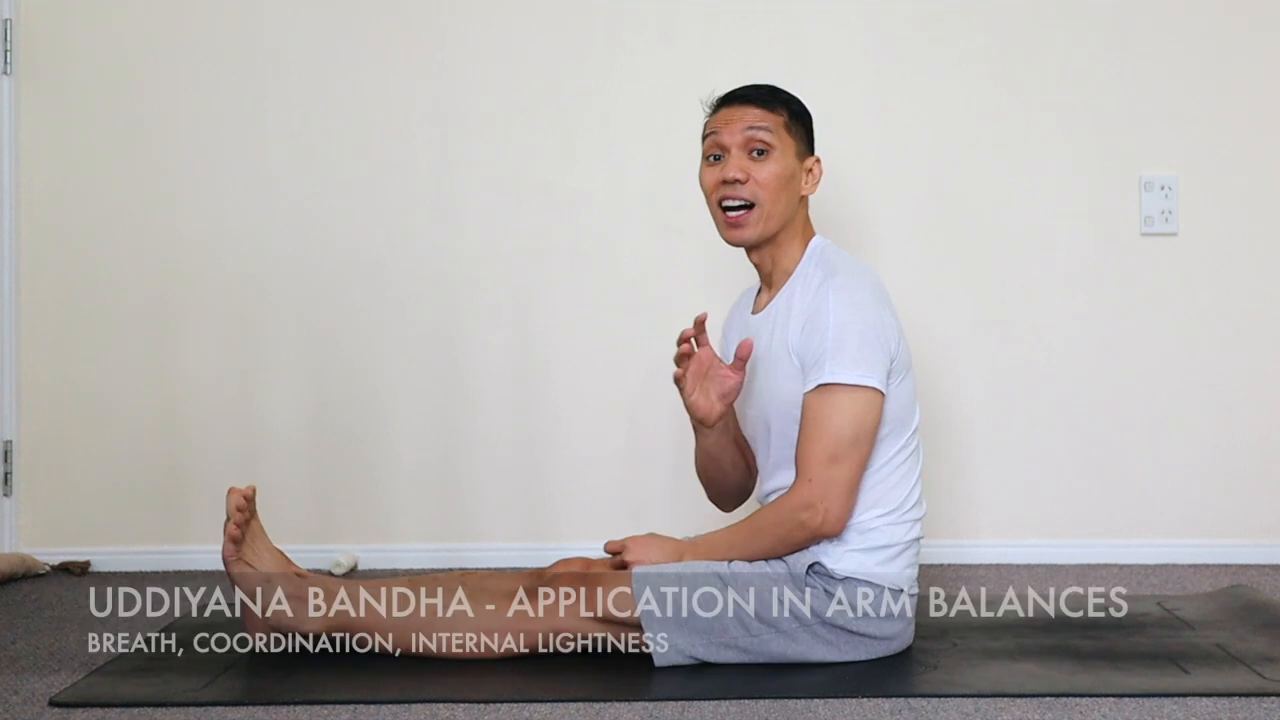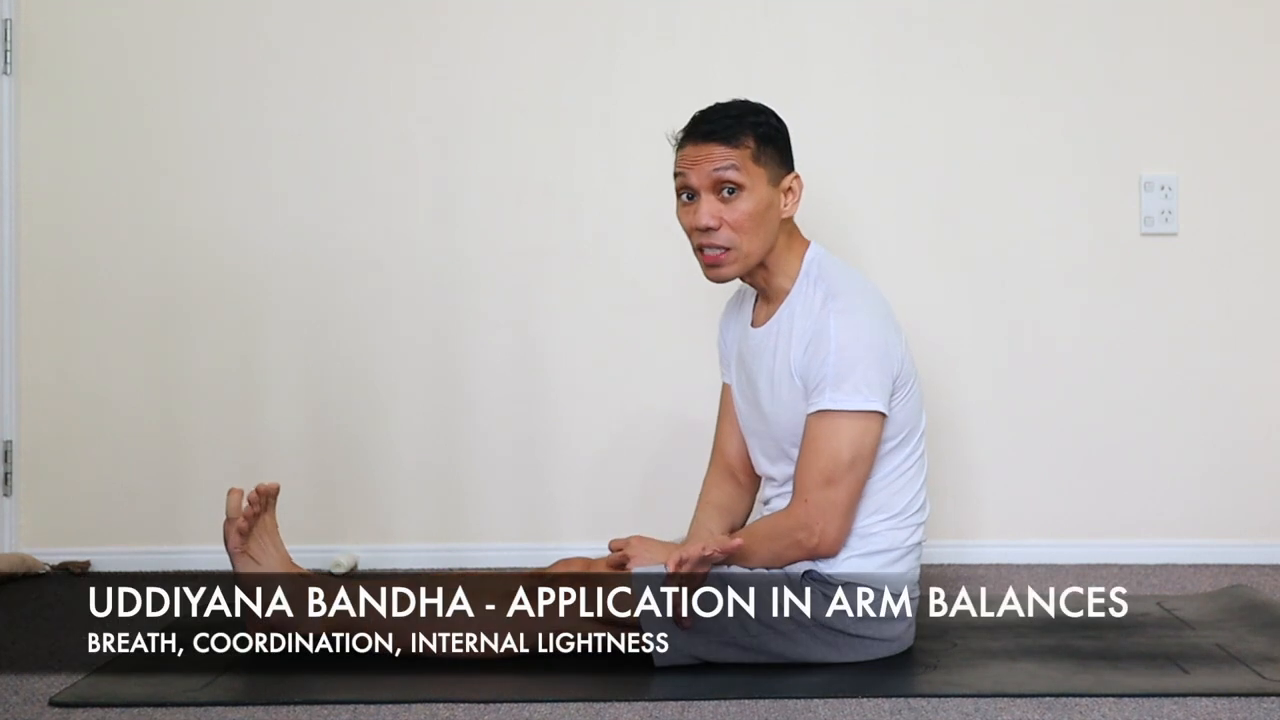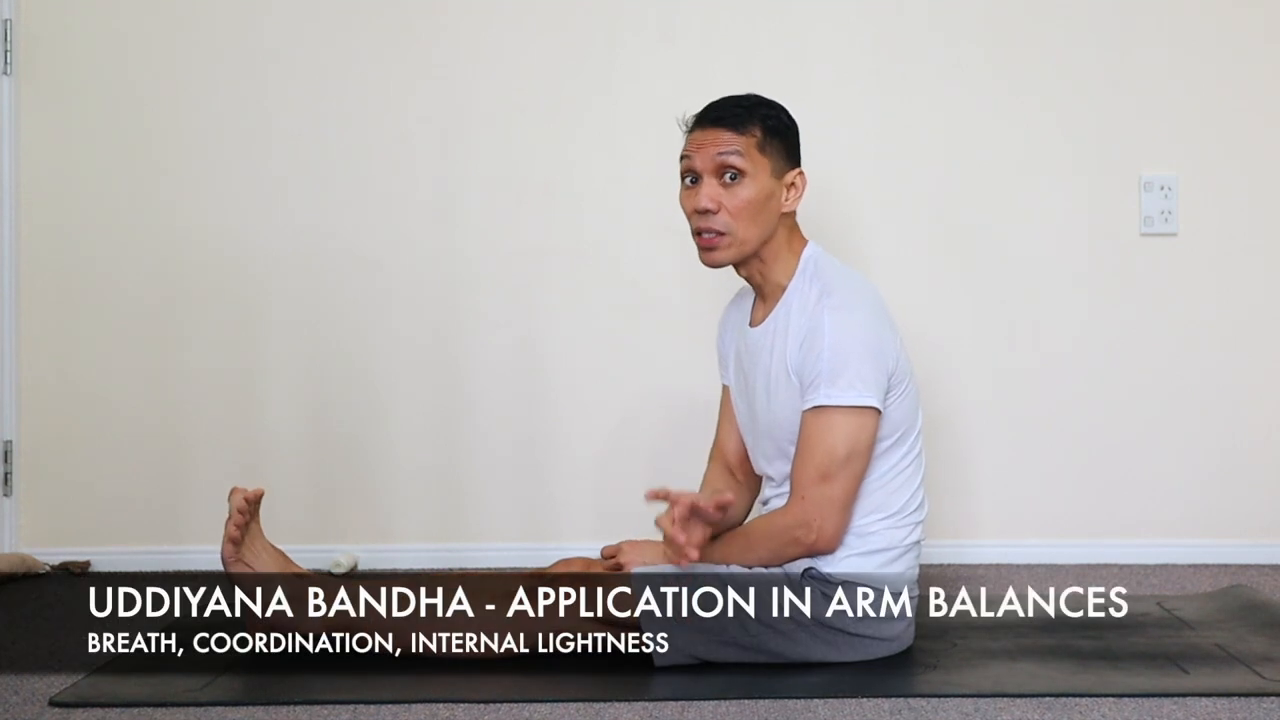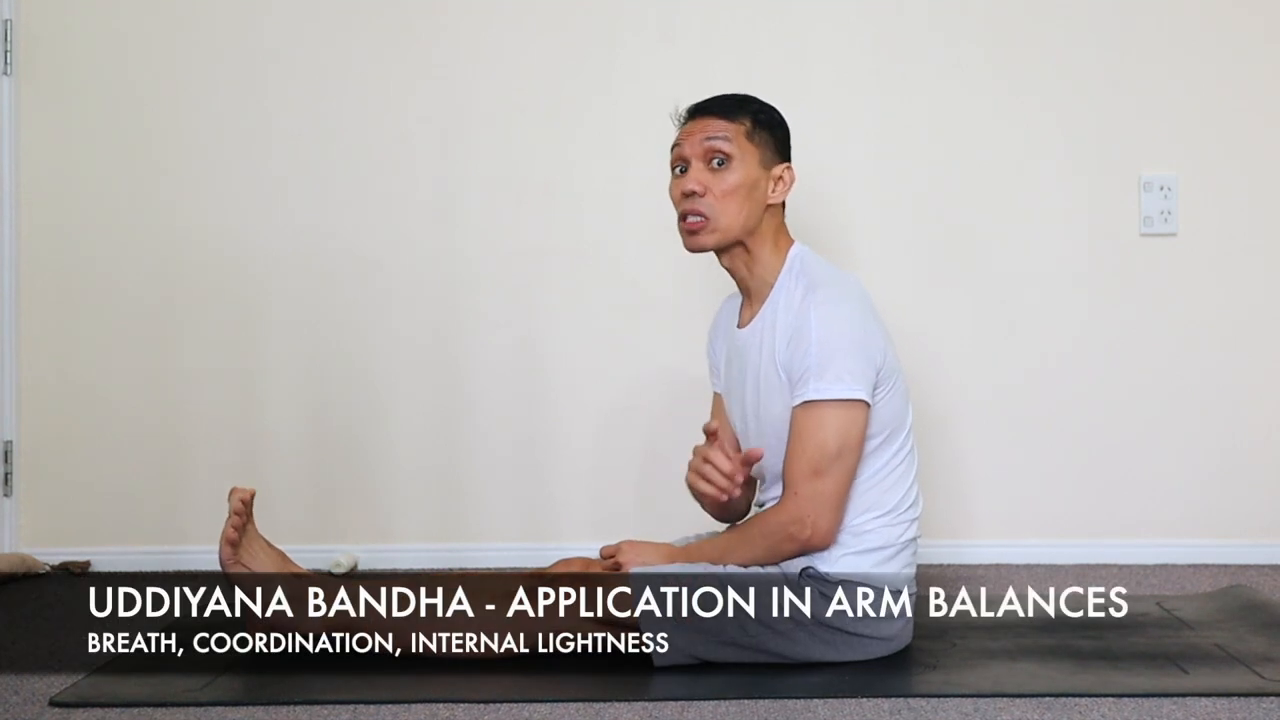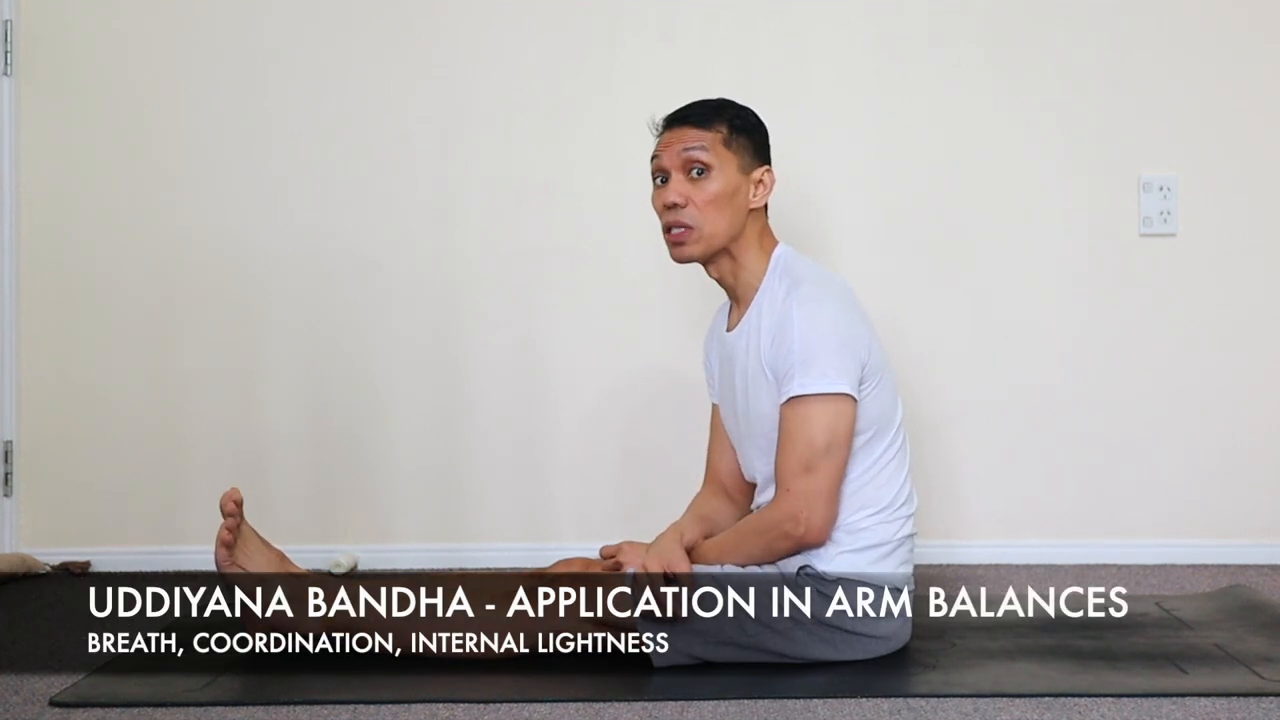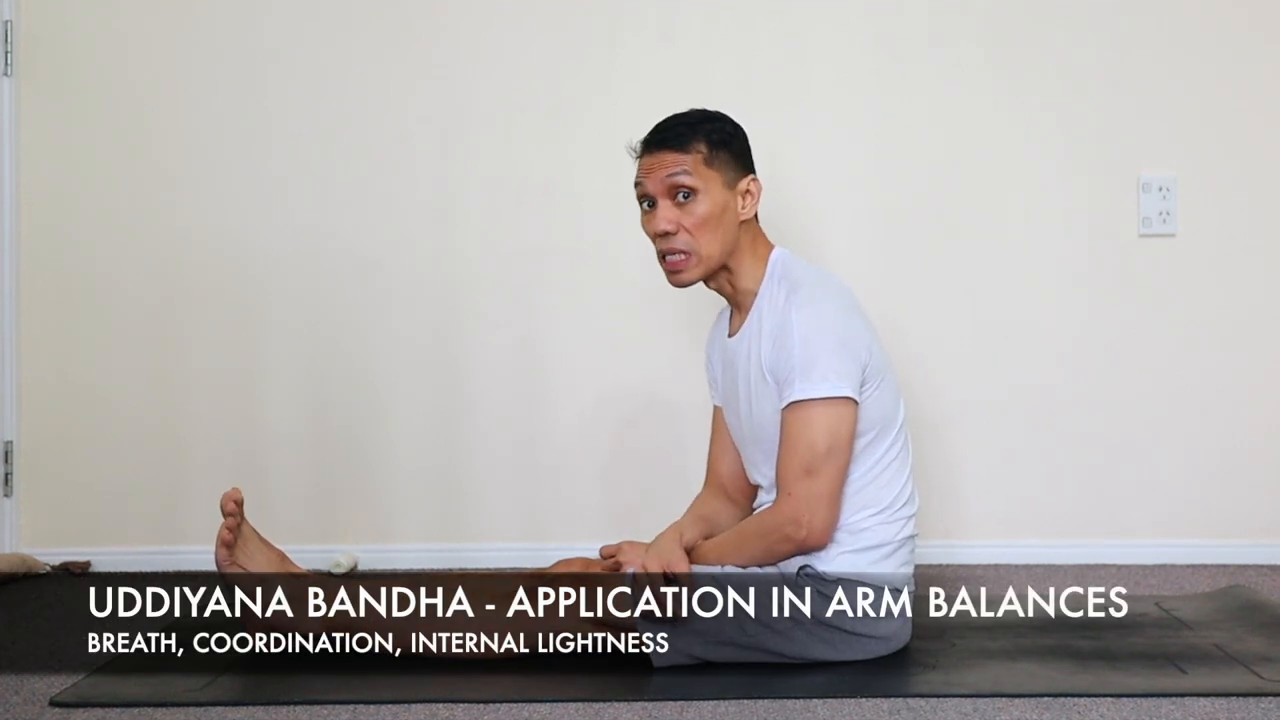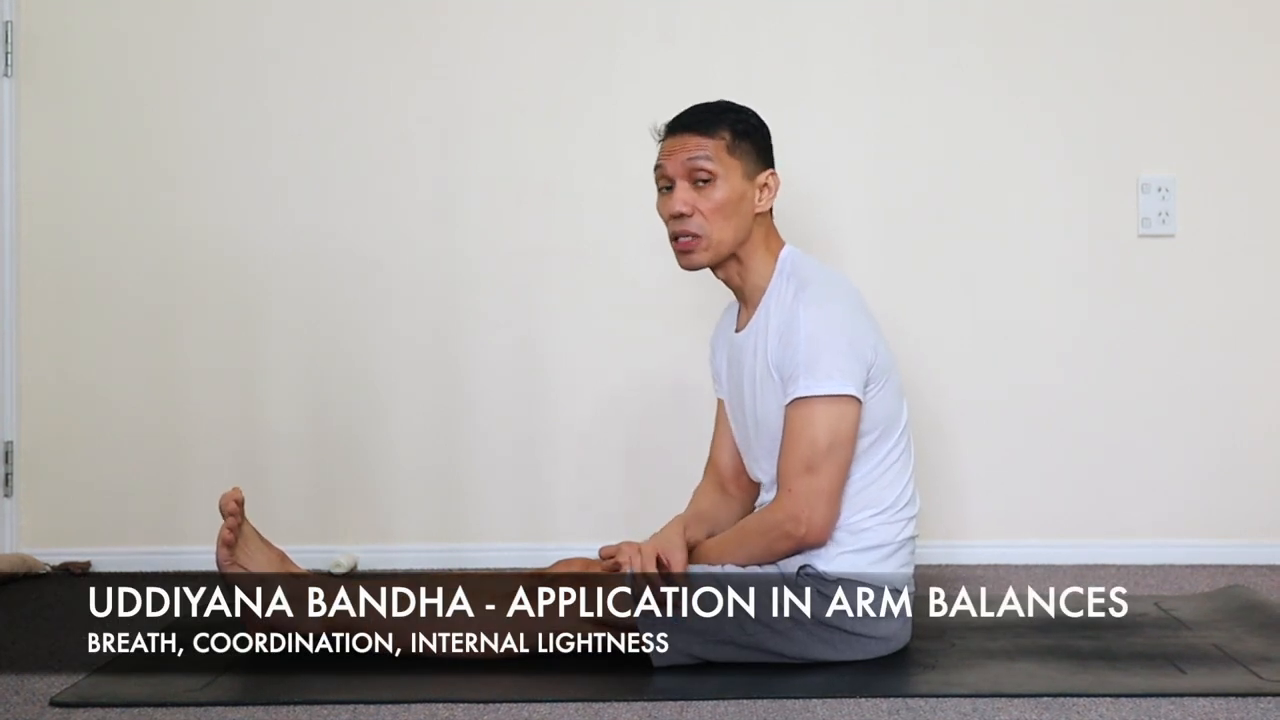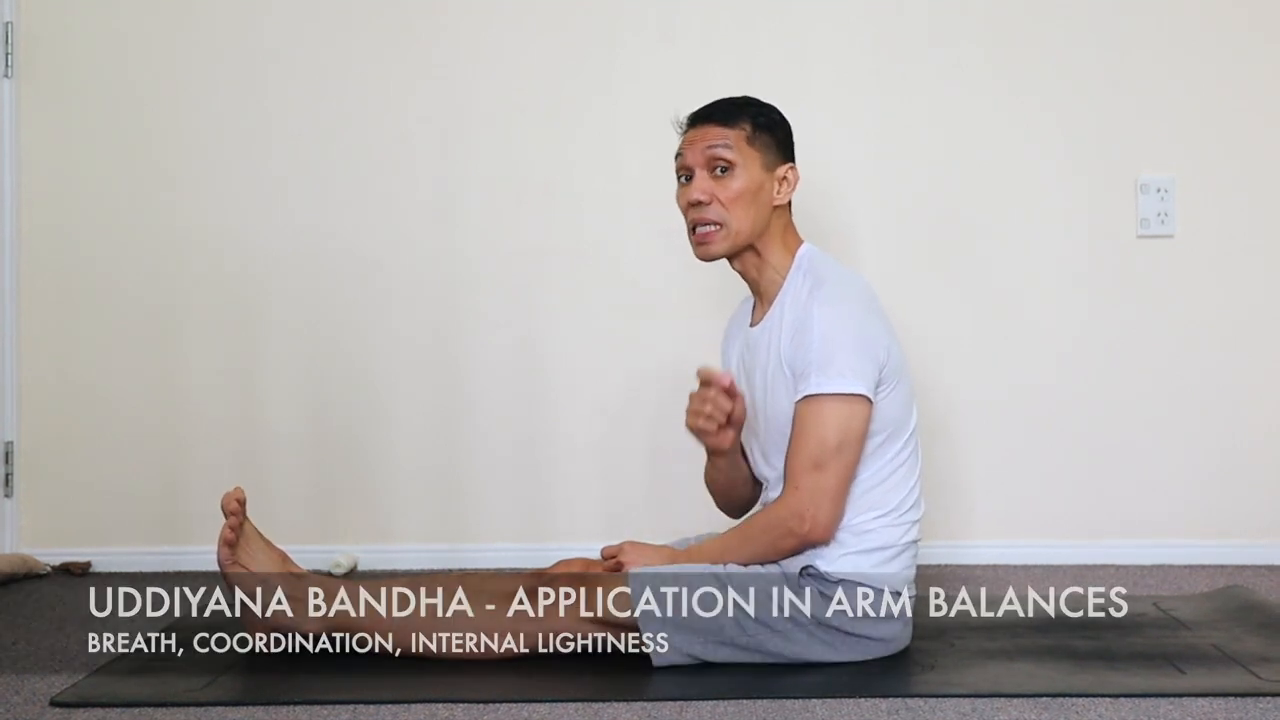
dt=0.5s
person 1, frame 1
left shoulder: (840, 297)
right shoulder: (749, 310)
left elbow: (819, 507)
right elbow: (731, 489)
left wrist: (680, 556)
right wrist: (711, 420)
left hip: (849, 596)
right hip: (807, 570)
left knee: (574, 602)
right knee: (569, 577)
left ankle: (310, 605)
right ankle: (312, 598)
person 1, frame 2
left shoulder: (842, 318)
right shoulder: (743, 311)
left elbow: (817, 529)
right elbow: (734, 470)
left wrist: (672, 558)
right wrist: (698, 551)
left hip: (848, 598)
right hip: (796, 568)
right knee: (572, 577)
person 1, frame 3
left shoulder: (837, 314)
right shoulder: (743, 313)
left elbow: (814, 526)
right elbow: (743, 477)
left wrist: (677, 559)
right wrist: (703, 517)
left hip: (847, 598)
right hip: (797, 570)
right knee: (578, 574)
person 1, frame 4
left shoulder: (825, 309)
right shoulder: (734, 317)
left elbow: (809, 522)
right elbow: (733, 509)
left wrist: (673, 559)
right wrist: (716, 474)
left hip: (845, 599)
right hip: (800, 573)
right knee: (577, 577)
person 1, frame 5
left shoulder: (809, 306)
right shoulder: (729, 323)
left elbow: (802, 519)
right elbow: (728, 491)
left wrist: (677, 560)
right wrist: (671, 547)
left hip: (844, 597)
right hip: (797, 573)
right knee: (577, 578)
person 1, frame 6
left shoulder: (809, 310)
right shoulder: (730, 327)
left elbow: (805, 521)
right elbow: (729, 494)
left wrist: (677, 564)
right wrist: (670, 545)
left hip: (845, 596)
right hip: (800, 575)
right knee: (575, 579)
person 1, frame 7
left shoulder: (815, 307)
right shoulder: (736, 322)
left elbow: (804, 519)
right elbow: (733, 488)
left wrist: (681, 562)
right wrist: (675, 536)
left hip: (844, 596)
right hip: (794, 569)
right knee: (575, 574)
person 1, frame 8
left shoulder: (831, 305)
right shoulder: (750, 319)
left elbow: (809, 517)
right elbow: (743, 498)
left wrist: (673, 561)
right wrist: (721, 444)
left hip: (845, 595)
right hip: (798, 569)
left knee: (580, 601)
right knee: (568, 577)
left ankle: (311, 608)
right ankle: (317, 596)
